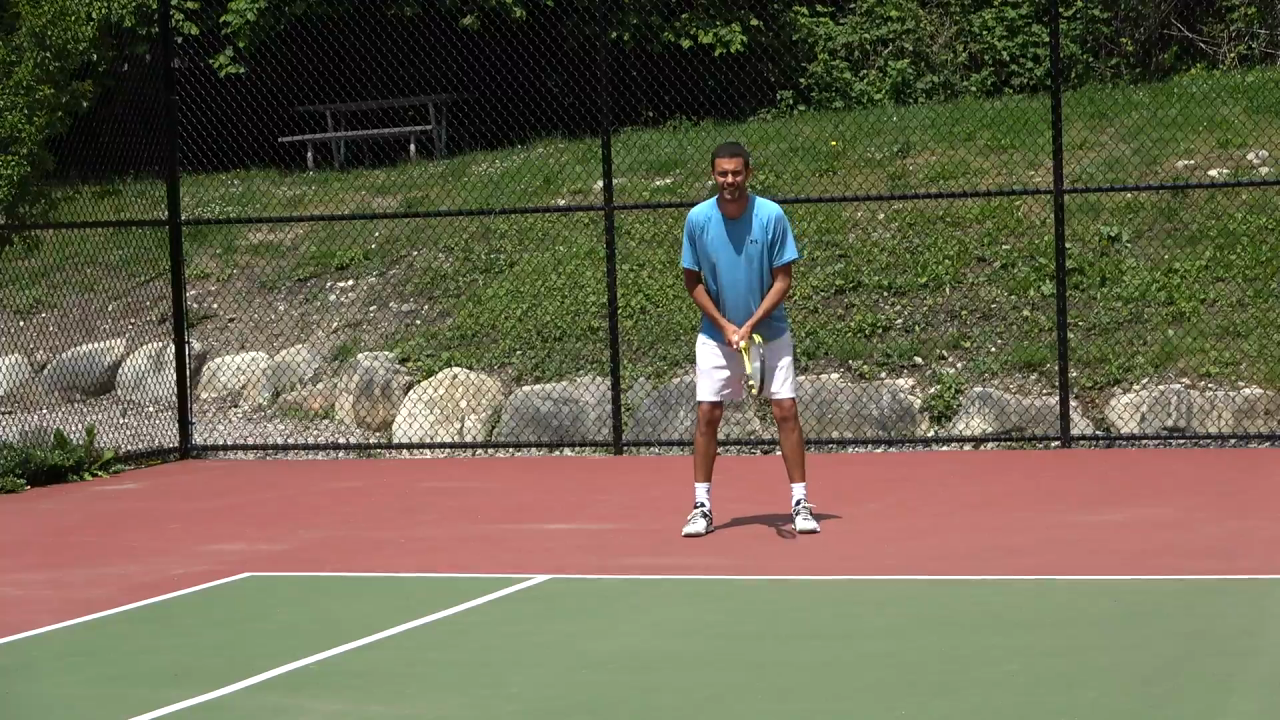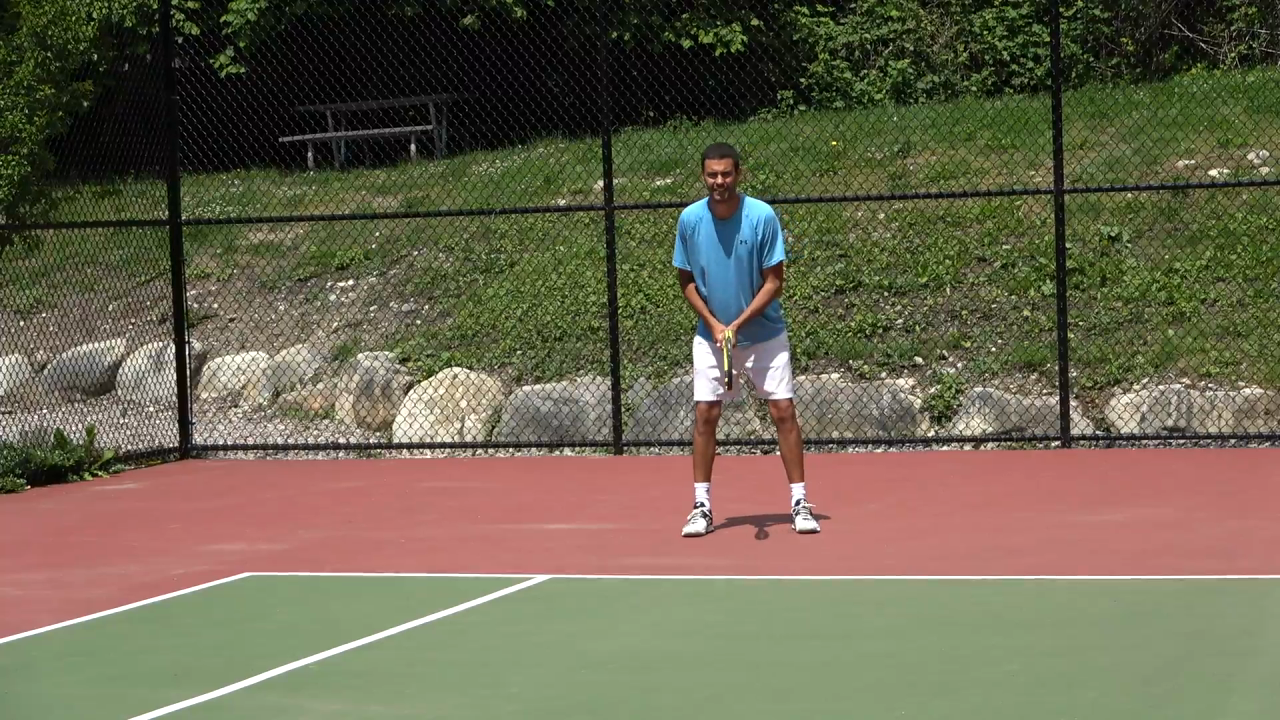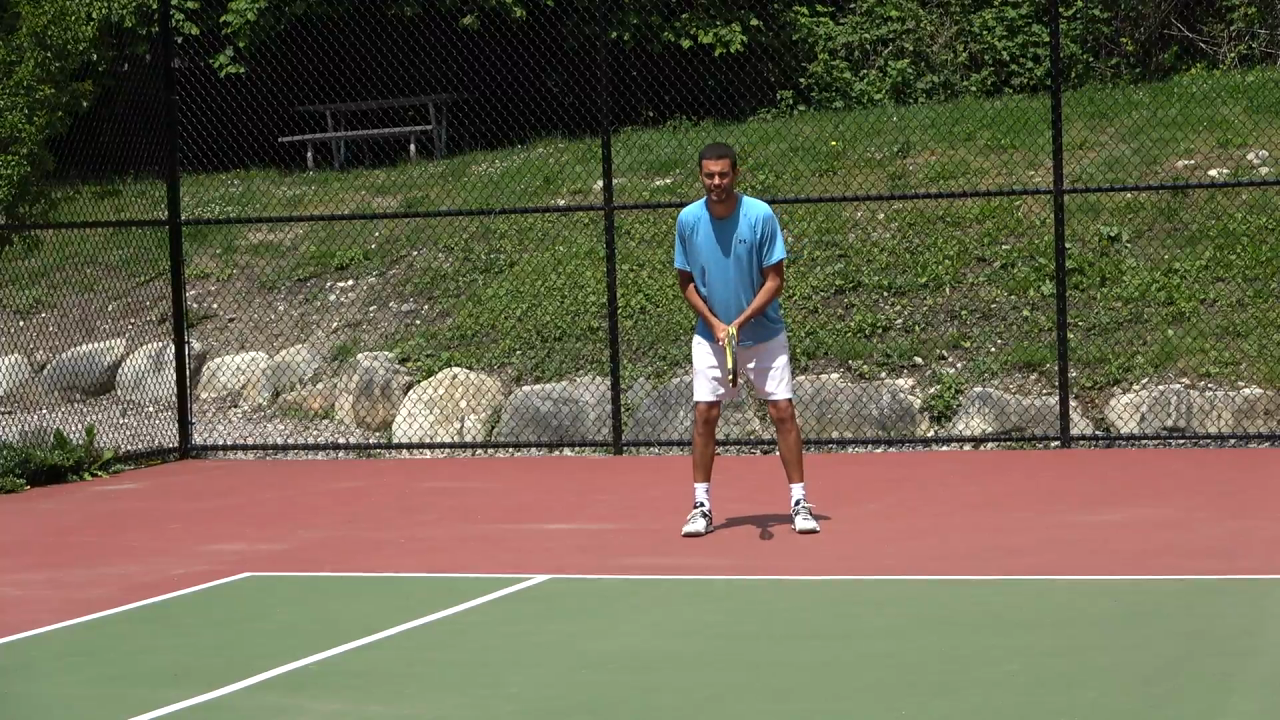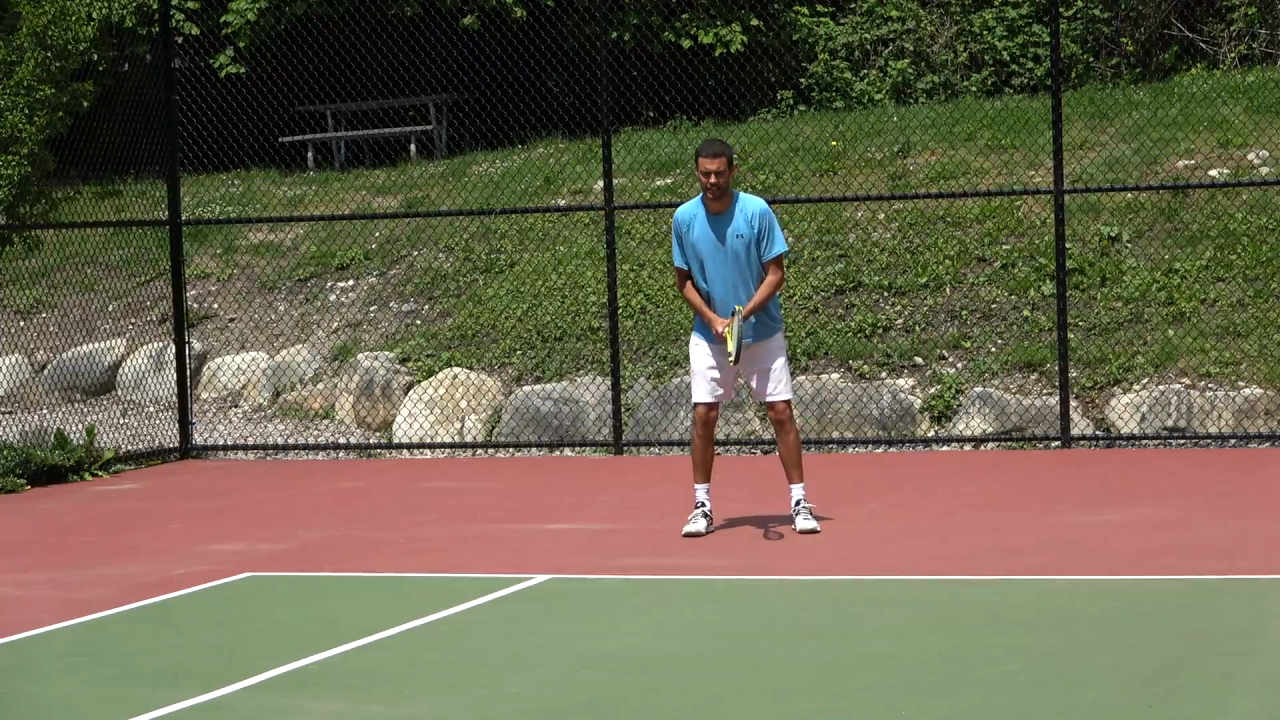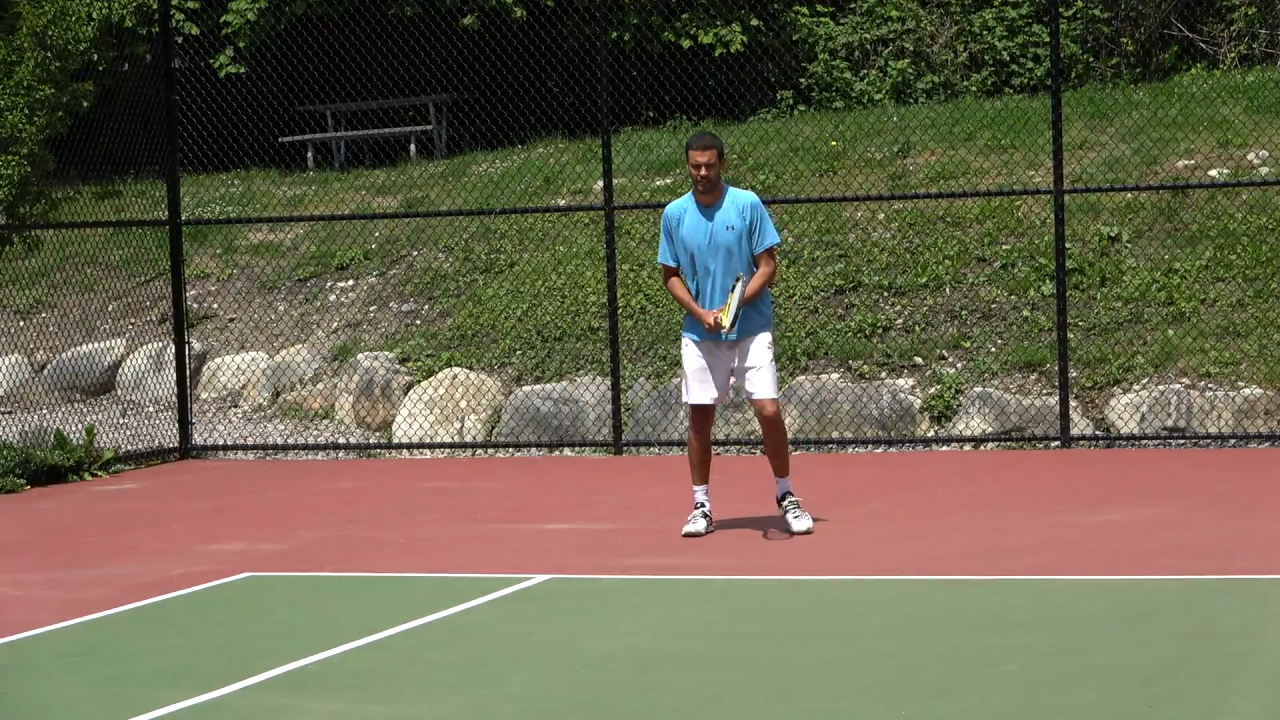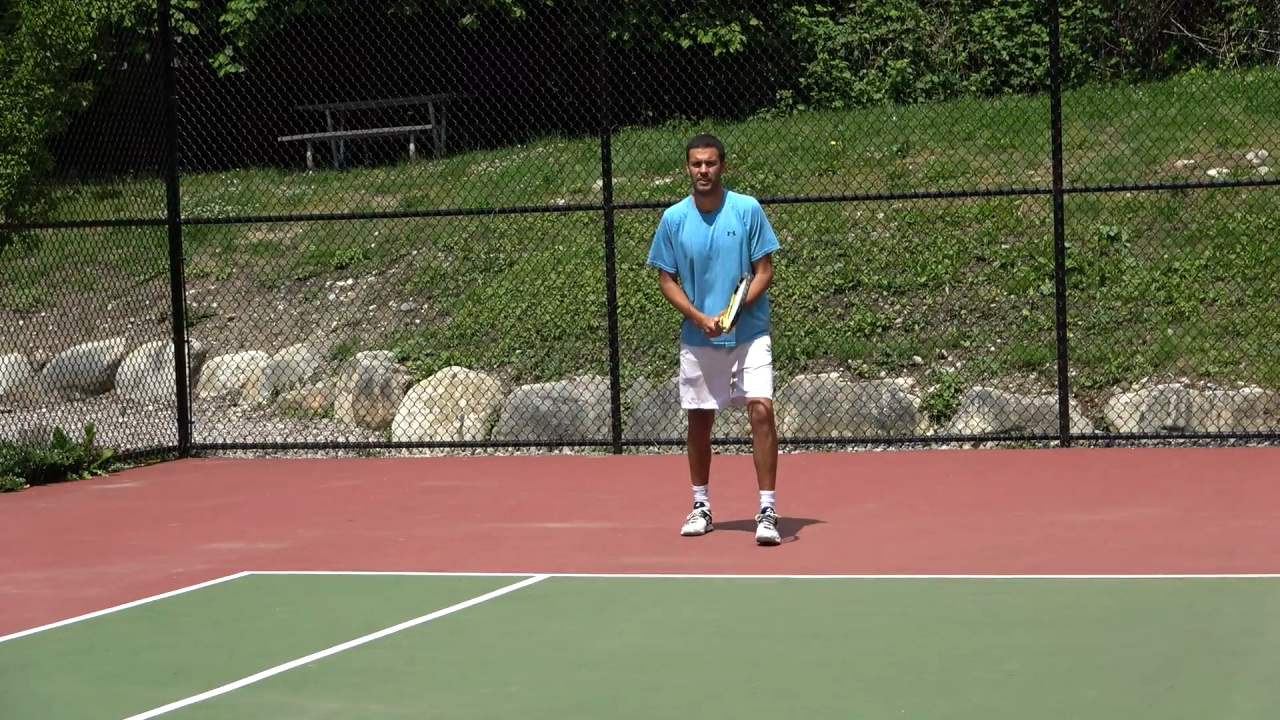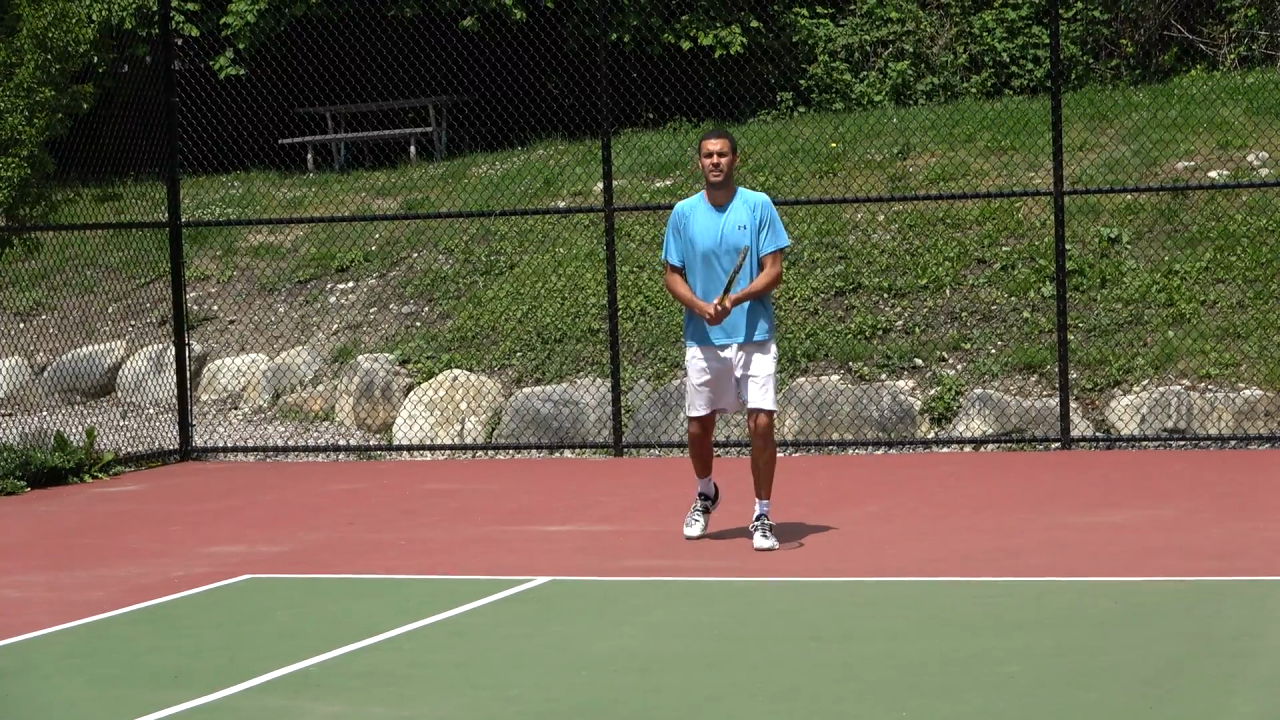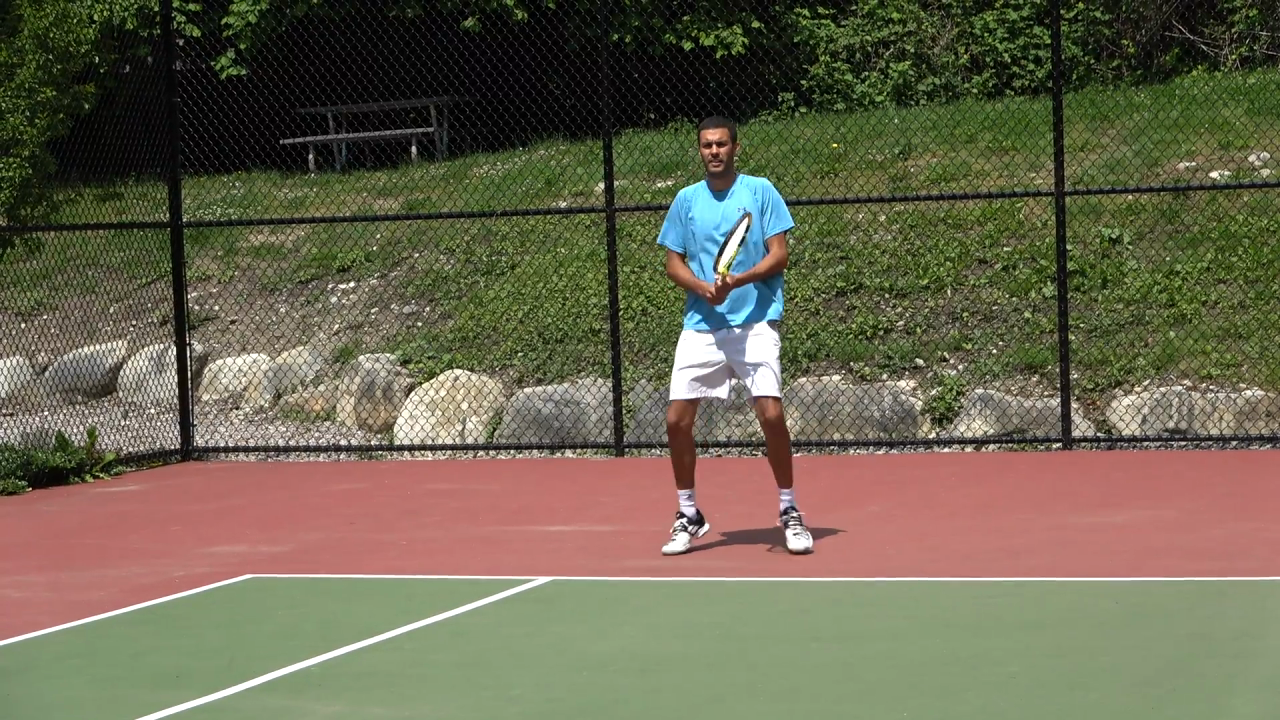
dt=0.2s
person 1, frame 1
left shoulder: (771, 215)
right shoulder: (697, 218)
left elbow: (783, 279)
right elbow: (693, 281)
left wrist: (751, 326)
right wrist: (725, 326)
left hip: (768, 331)
right hip: (717, 333)
left knee: (786, 411)
right knee: (707, 414)
left ankle: (799, 502)
right ankle: (702, 506)
person 1, frame 2
left shoulder: (763, 216)
right shoulder: (689, 219)
left elbow: (774, 281)
right elbow: (686, 280)
left wrist: (738, 325)
right wrist: (714, 324)
left hip: (764, 332)
right hip: (711, 333)
left knee: (783, 411)
right knee: (705, 414)
left ankle: (799, 502)
right ankle: (702, 505)
person 1, frame 3
left shoulder: (761, 215)
right shoulder: (687, 219)
left elbow: (774, 280)
right elbow: (686, 280)
left wrist: (739, 323)
right wrist: (714, 323)
left hip: (763, 333)
right hip: (710, 334)
left knee: (783, 411)
right knee: (704, 415)
left ankle: (799, 501)
right ankle: (701, 506)
person 1, frame 4
left shoulder: (757, 211)
right shoulder: (683, 218)
left elbow: (775, 273)
right elbow: (684, 279)
left wrist: (742, 315)
right wrist: (712, 319)
left hip: (762, 332)
right hip: (708, 335)
left knee: (781, 413)
right knee: (703, 416)
left ankle: (799, 501)
right ankle: (702, 506)
person 1, frame 5
left shoulder: (748, 204)
right shoulder: (673, 214)
left elbow: (767, 266)
right elbow: (670, 275)
left wrist: (735, 306)
right wrist: (700, 313)
left hip: (751, 329)
right hip: (699, 334)
left knee: (768, 411)
right knee: (700, 418)
left ankle: (786, 495)
right ankle: (701, 506)
person 1, frame 6
left shoulder: (748, 209)
right shoulder: (673, 218)
left elbow: (765, 272)
right elbow: (667, 280)
left wrist: (733, 312)
right wrist: (699, 317)
left hip: (749, 334)
right hip: (698, 339)
left knee: (761, 409)
right knee: (699, 422)
left ankle: (767, 510)
right ankle: (701, 505)
person 1, frame 7
left shoulder: (760, 205)
right shoulder: (683, 213)
left elbow: (774, 270)
right elbow: (672, 275)
left wrist: (737, 299)
right wrist: (702, 307)
left hip: (754, 336)
right hip: (703, 339)
left knee: (761, 423)
right knee: (699, 428)
left ankle: (762, 516)
right ankle: (706, 493)
person 1, frame 8
left shoulder: (761, 190)
right shoulder: (685, 200)
left elbow: (779, 255)
right elbow: (673, 264)
left wrist: (737, 280)
right wrist: (703, 287)
left hip: (756, 322)
right hip: (701, 326)
left knee: (771, 414)
right knee: (676, 419)
left ankle: (789, 512)
right ankle: (688, 515)
